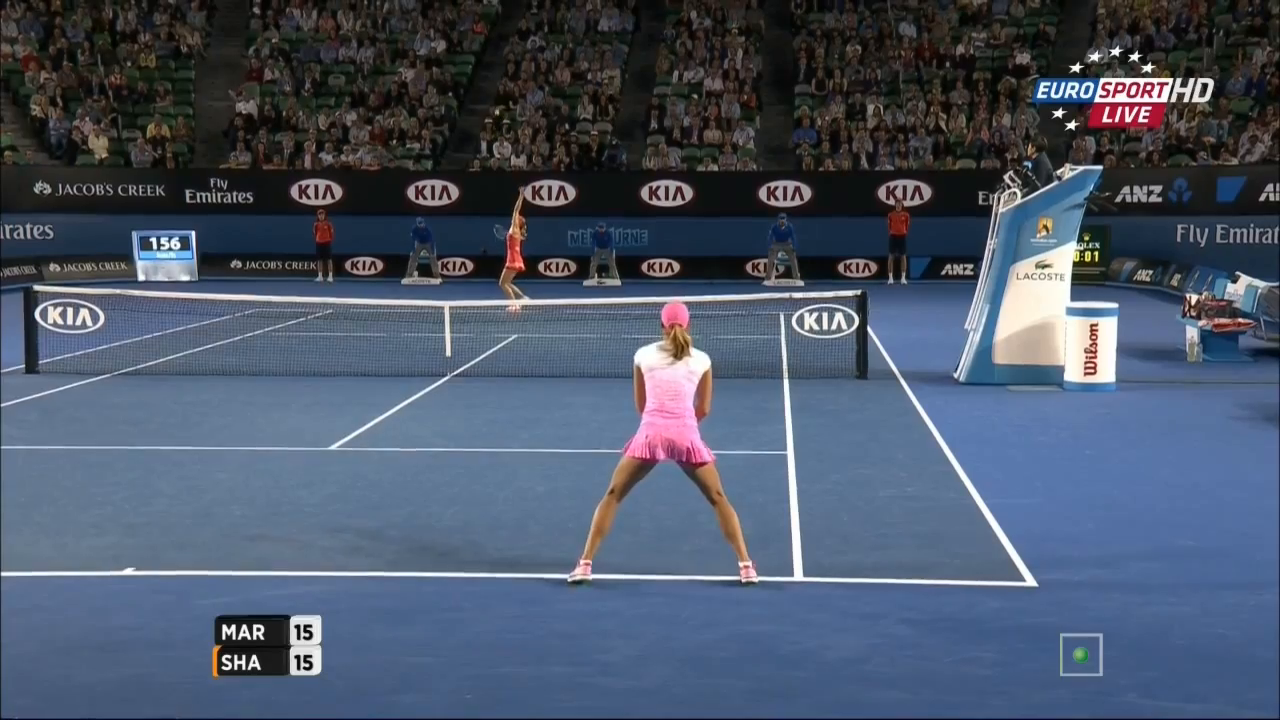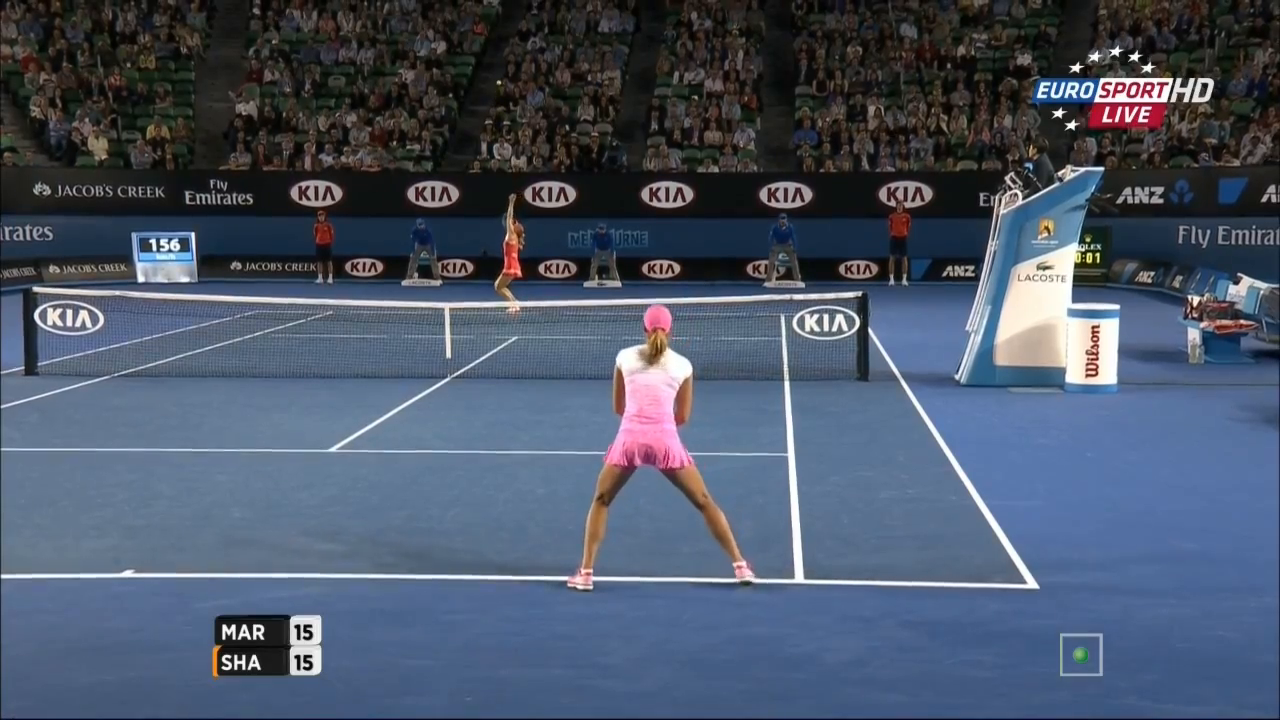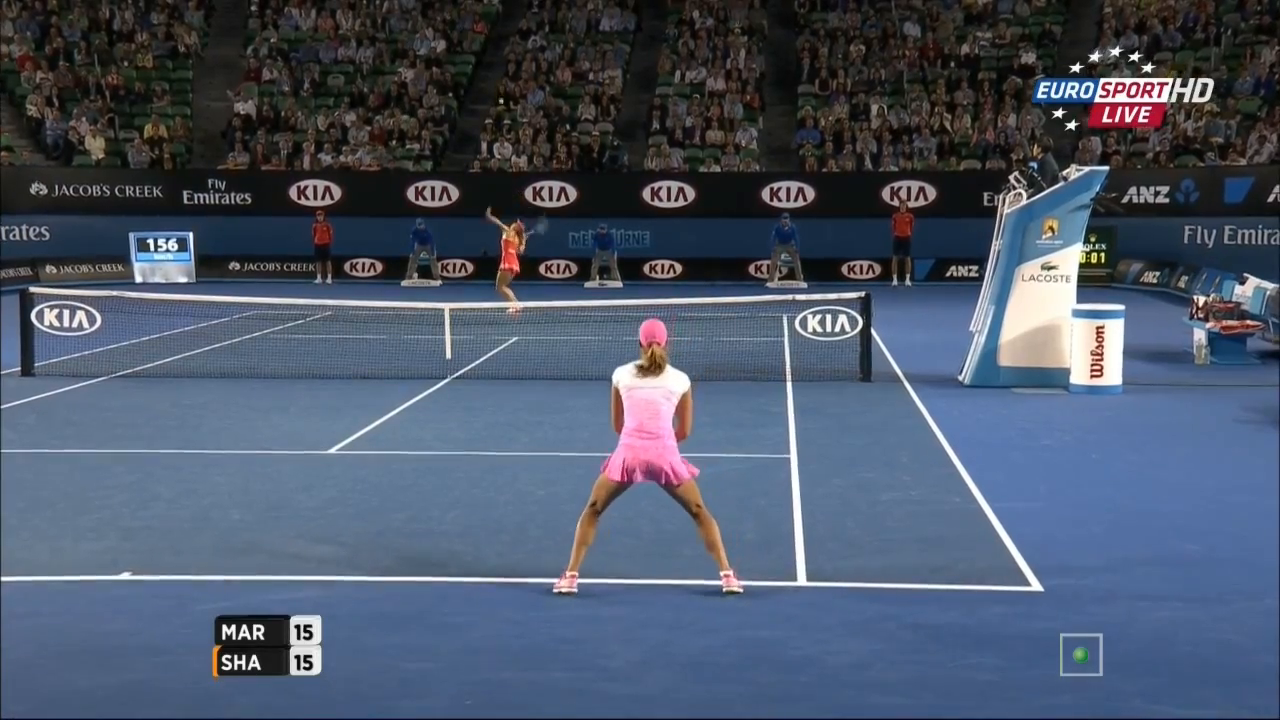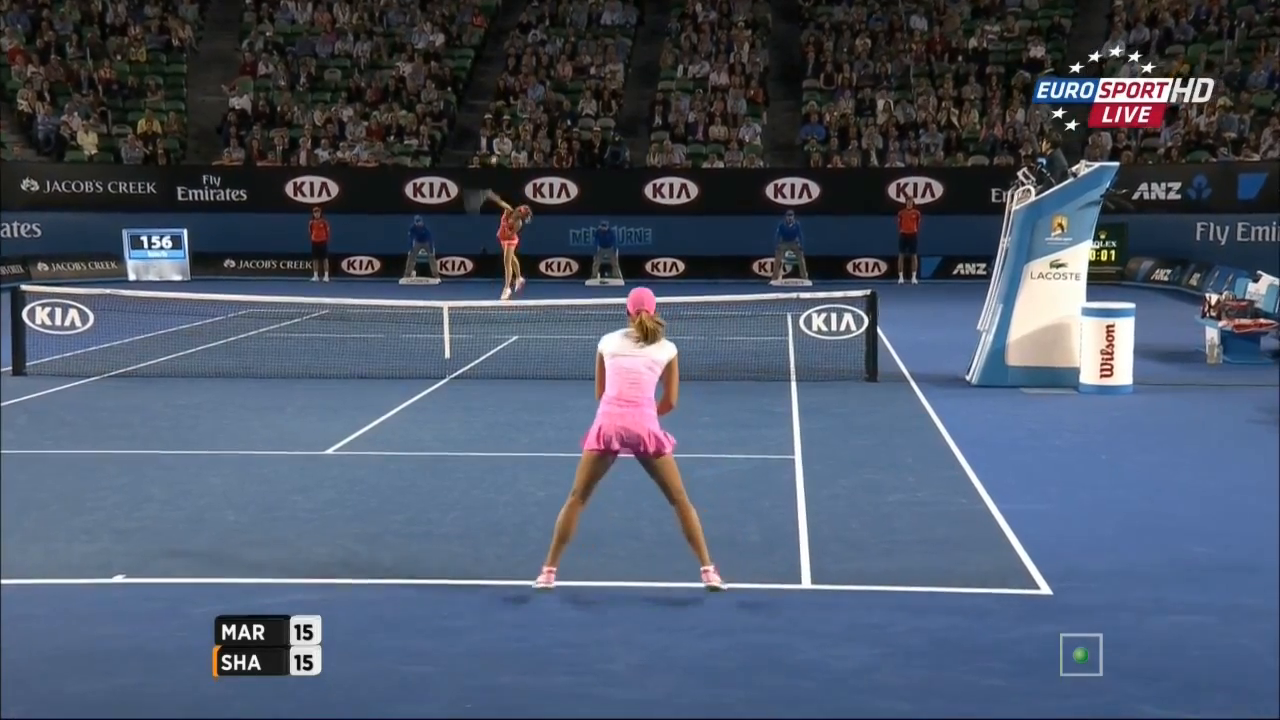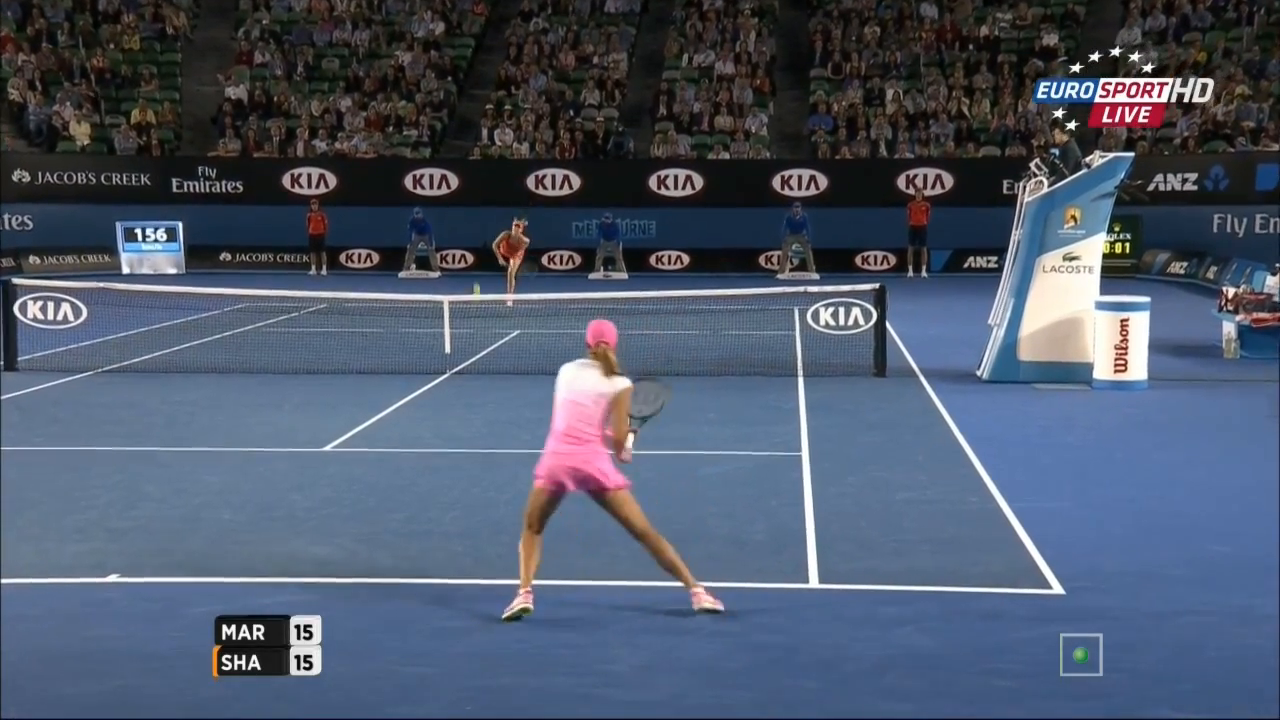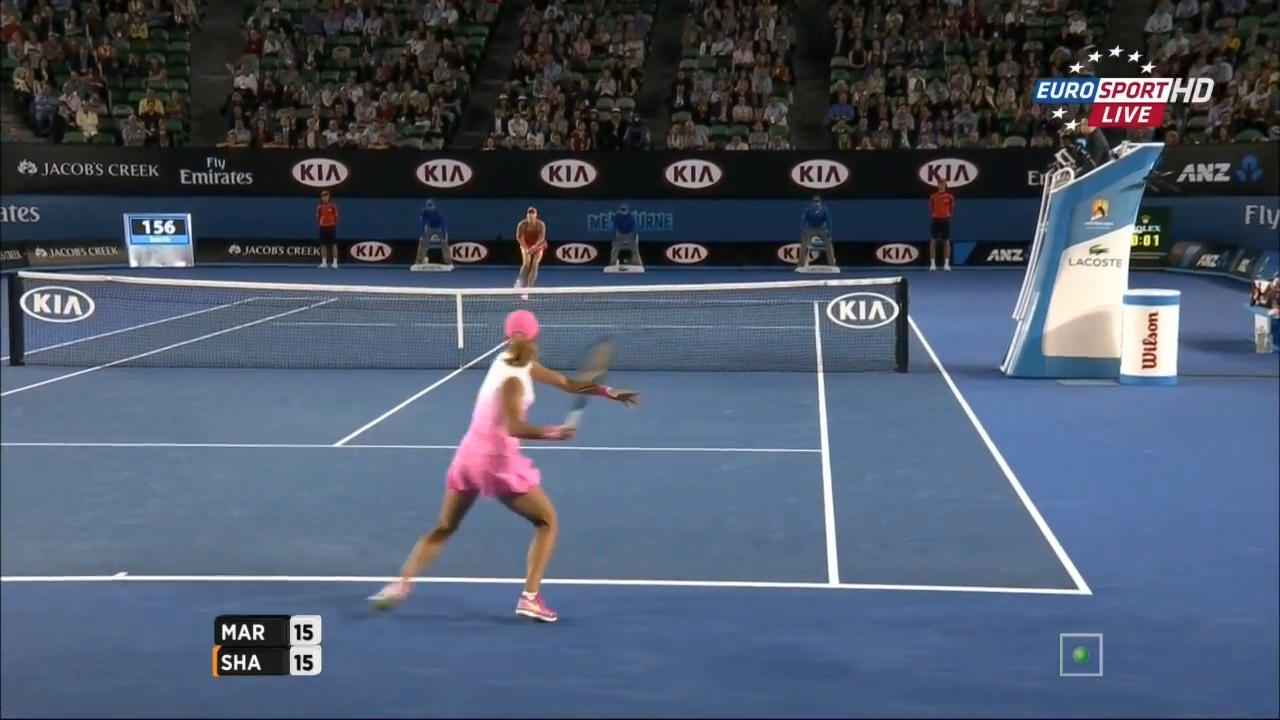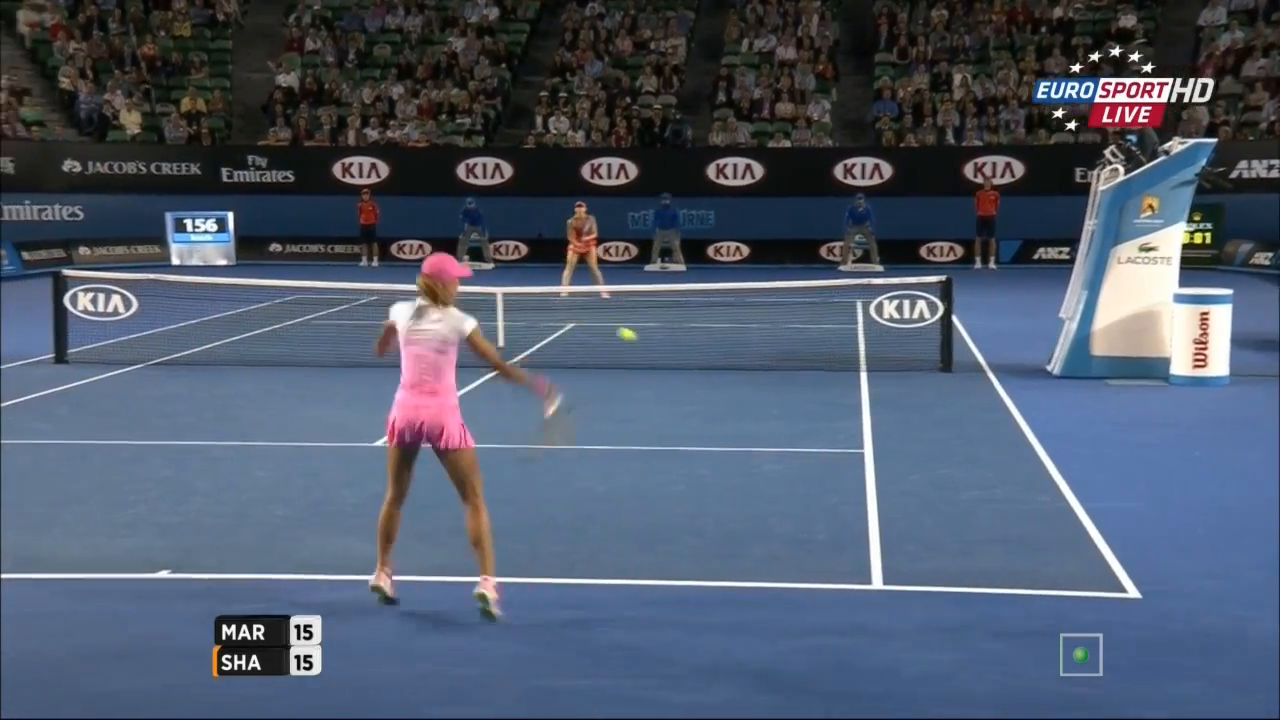
dt=0.3s
person 1, frame 1
left shoulder: (643, 355)
right shoulder: (702, 360)
right elbow: (704, 409)
left hip: (651, 433)
right hip: (686, 435)
left knee: (613, 496)
right knee: (718, 499)
left ankle: (585, 564)
right ankle: (746, 566)
person 1, frame 2
left shoulder: (625, 357)
right shoulder: (683, 365)
right elbow: (683, 415)
left hip: (629, 438)
right hip: (665, 440)
left knee: (600, 502)
right knee: (703, 502)
left ankle: (585, 572)
right ankle: (739, 565)
person 1, frame 3
left shoulder: (621, 374)
right shoulder: (681, 379)
right elbow: (684, 431)
left hip: (628, 452)
right hip: (665, 454)
left knee: (593, 511)
right knee: (699, 512)
left ankle: (570, 576)
right ankle: (728, 576)
person 1, frame 4
left shoulder: (607, 342)
right shoulder: (668, 349)
right elbow: (670, 401)
left hip: (607, 423)
right hip: (644, 426)
left knee: (577, 499)
right knee: (679, 500)
left ankle: (549, 572)
right ankle: (707, 570)
person 1, frame 5
left shoulder: (566, 371)
right shoulder: (619, 383)
right elbow: (617, 434)
right wrist: (621, 452)
left hip: (555, 459)
right hip: (591, 463)
left knee: (531, 531)
right knee: (644, 532)
left ankle: (524, 594)
right ankle: (698, 592)
person 1, frame 6
left shoulder: (515, 362)
right shoulder: (512, 375)
left elbow: (563, 381)
right elbow: (512, 427)
left wrist: (611, 392)
right wrist: (551, 434)
left hip: (467, 458)
right hip: (497, 463)
left knee: (443, 531)
right knee: (547, 523)
left ankle: (400, 585)
right ankle: (530, 599)
person 1, frame 7
left shoulder: (401, 312)
right shoulder: (458, 321)
left elbow: (381, 351)
right elbow: (498, 365)
right wrist: (536, 385)
left hip: (405, 411)
right hip: (441, 416)
left knee: (396, 496)
right knee: (474, 502)
left ankle: (382, 574)
right ankle: (487, 582)
